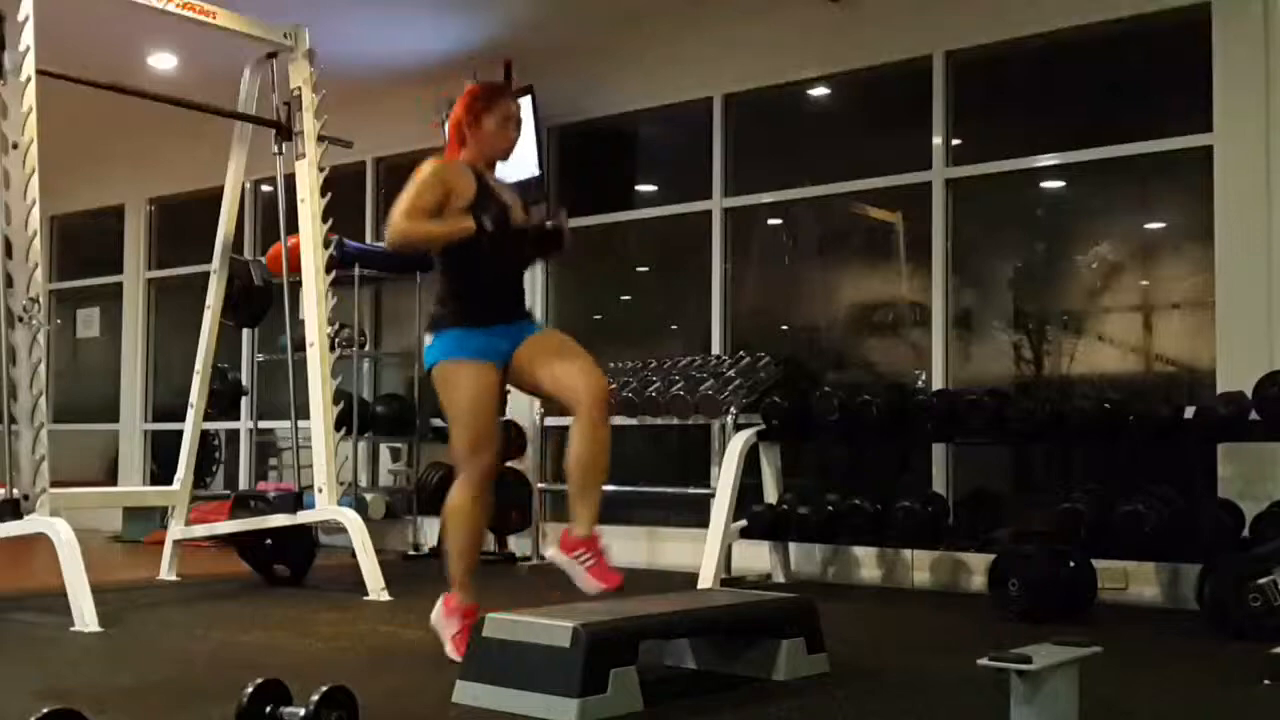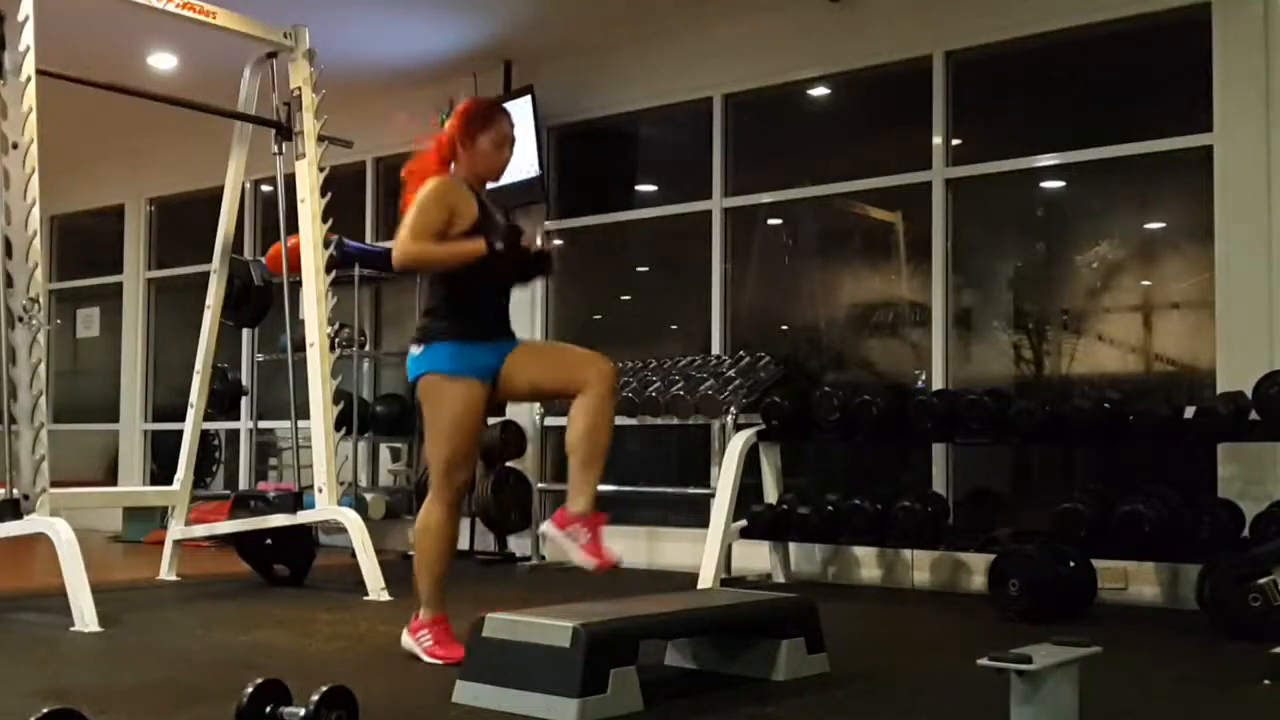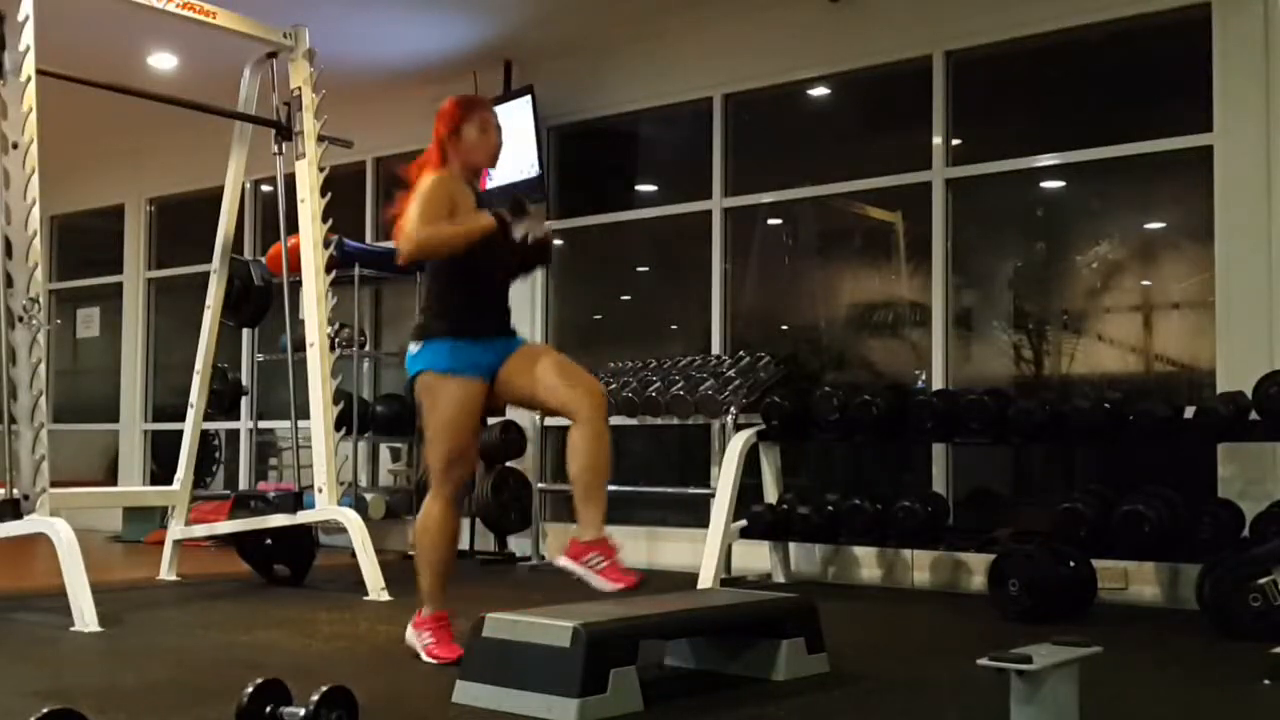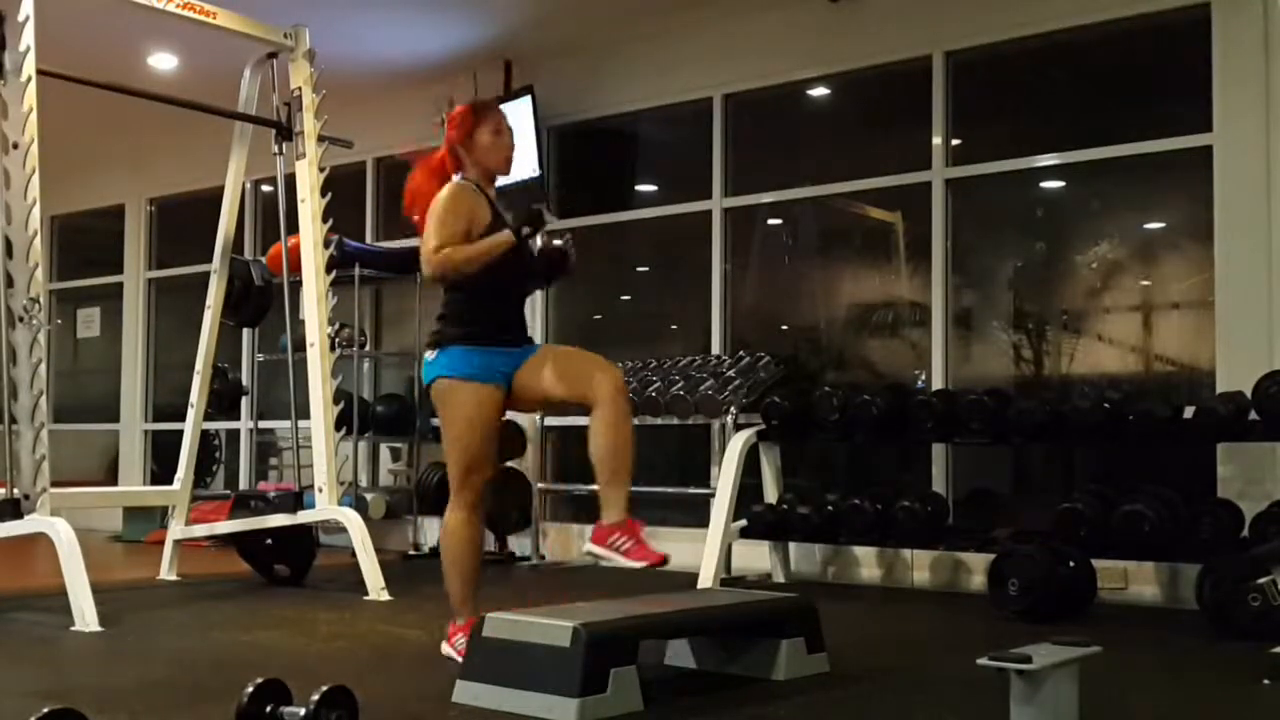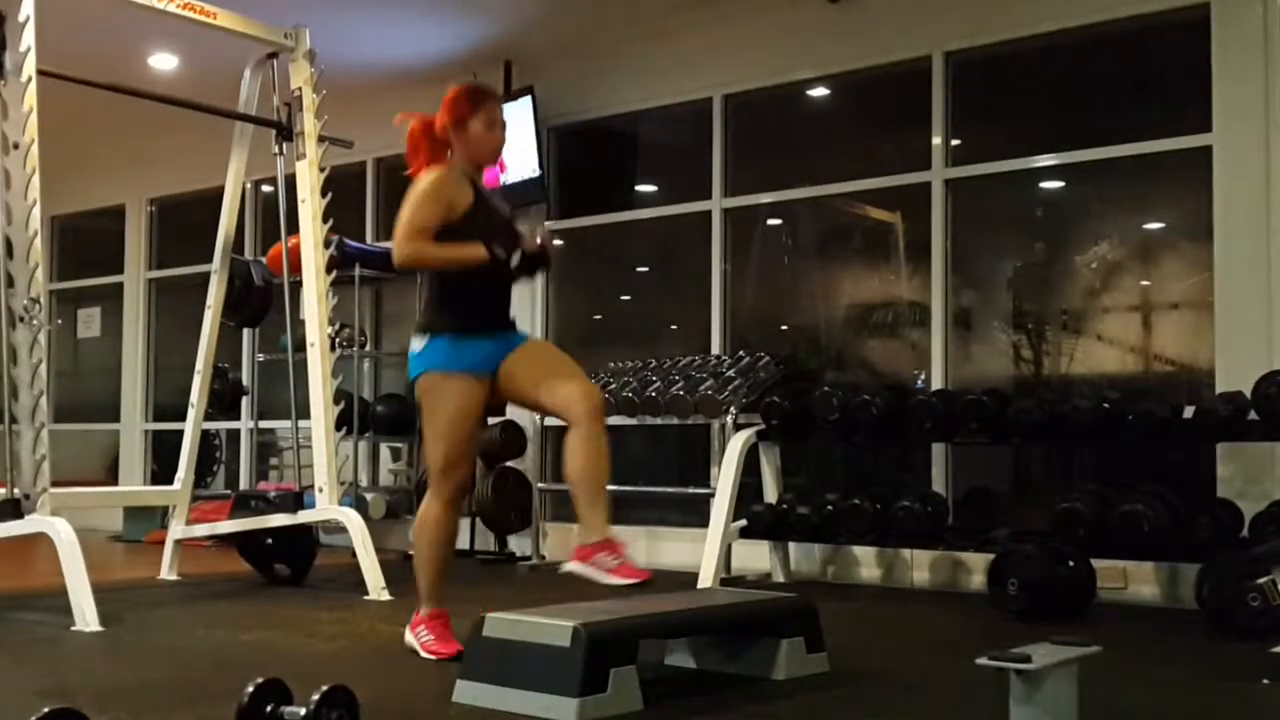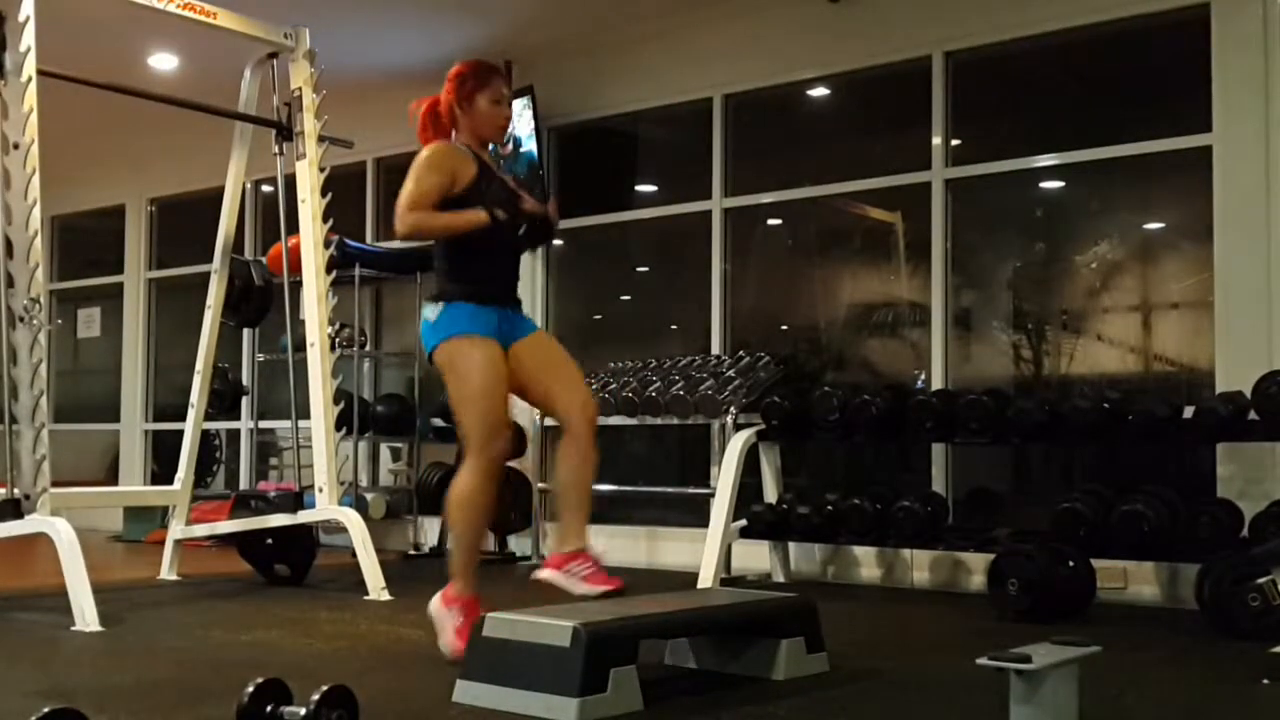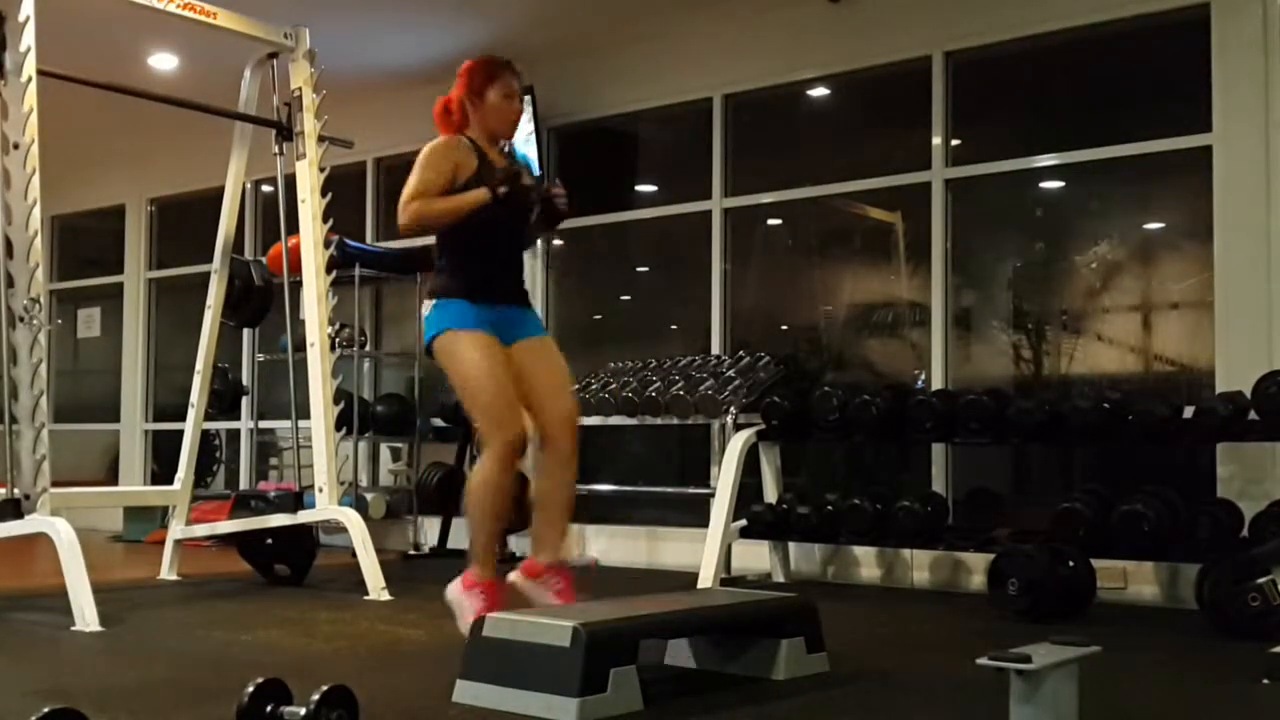
dt=0.7s
person 1, frame 1
left shoulder: (505, 194)
right shoulder: (444, 175)
right elbow: (397, 232)
left wrist: (537, 243)
right wrist: (482, 226)
left hip: (517, 327)
right hip: (462, 334)
left knee: (592, 390)
right knee: (478, 468)
left ankle: (579, 538)
right ankle: (459, 603)
person 1, frame 2
left shoulder: (489, 206)
right shoulder: (445, 190)
right elbow: (407, 255)
left wrist: (526, 264)
right wrist: (491, 247)
left hip: (499, 345)
right hip: (448, 349)
left knee: (598, 375)
right knee: (449, 486)
left ankle: (577, 518)
right ankle: (426, 621)
person 1, frame 3
left shoulder: (483, 198)
right shoulder: (438, 187)
right elbow: (411, 245)
left wrist: (525, 253)
right wrist: (491, 221)
left hip: (500, 343)
right hip: (448, 346)
left knee: (590, 401)
right knee: (450, 483)
left ankle: (588, 543)
right ankle: (429, 618)
person 1, frame 4
left shoulder: (506, 205)
right shoulder: (458, 196)
right elbow: (436, 266)
left wrist: (543, 267)
right wrist: (508, 239)
left hip: (517, 349)
right hip: (463, 355)
left knee: (610, 386)
right knee: (470, 490)
left ankle: (614, 527)
right ankle: (462, 628)
person 1, frame 5
left shoulder: (486, 194)
right shoulder: (439, 181)
right elbow: (403, 250)
left wrist: (523, 260)
right wrist: (486, 252)
left hip: (501, 338)
right hip: (450, 343)
left knee: (586, 404)
right knee: (449, 482)
left ankle: (594, 542)
right ankle: (427, 615)
person 1, frame 6
left shoulder: (498, 172)
right shoulder: (442, 157)
right elbow: (405, 220)
left wrist: (535, 230)
right wrist: (491, 217)
left hip: (507, 318)
right hip: (460, 317)
left knee: (582, 412)
right knee: (488, 453)
left ankle: (571, 553)
right ankle: (459, 595)
person 1, frame 7
left shoulder: (512, 166)
right shoulder: (448, 150)
right elbow: (408, 217)
left wrist: (548, 214)
right wrist: (487, 194)
left hip: (514, 310)
right hip: (459, 310)
left knee: (564, 425)
right knee: (506, 438)
left ankle: (546, 562)
right ankle: (479, 578)
